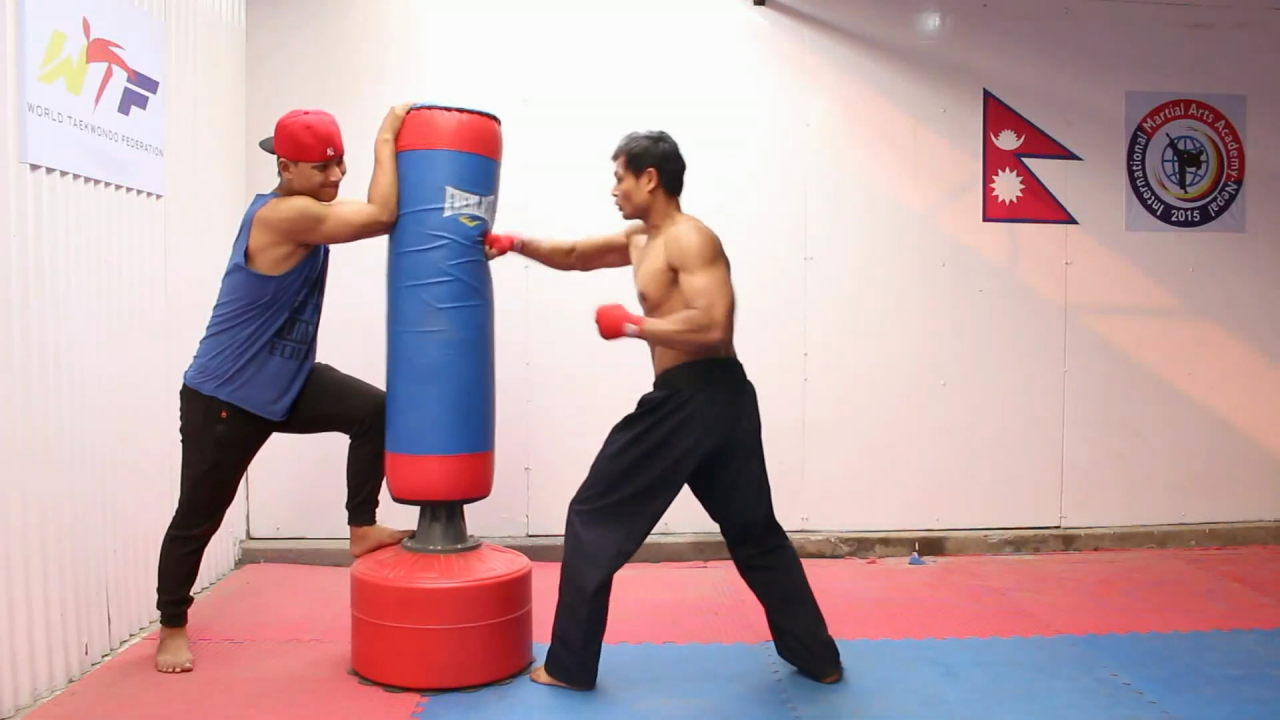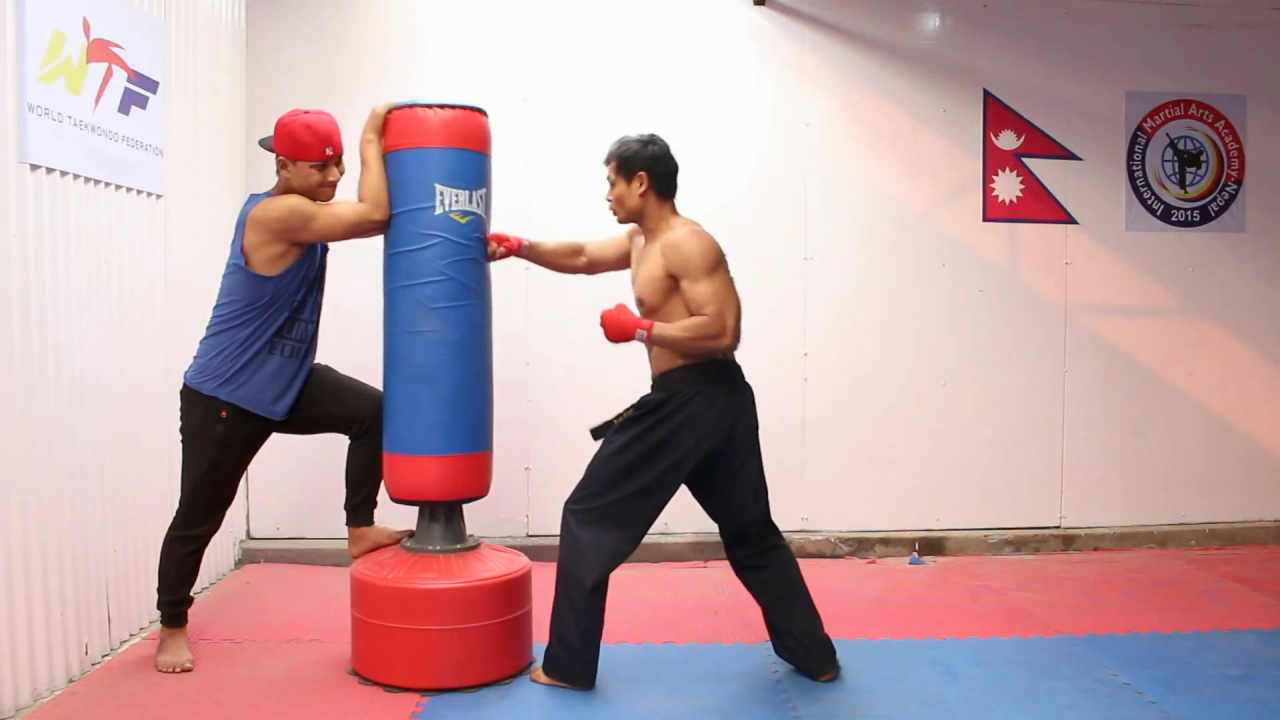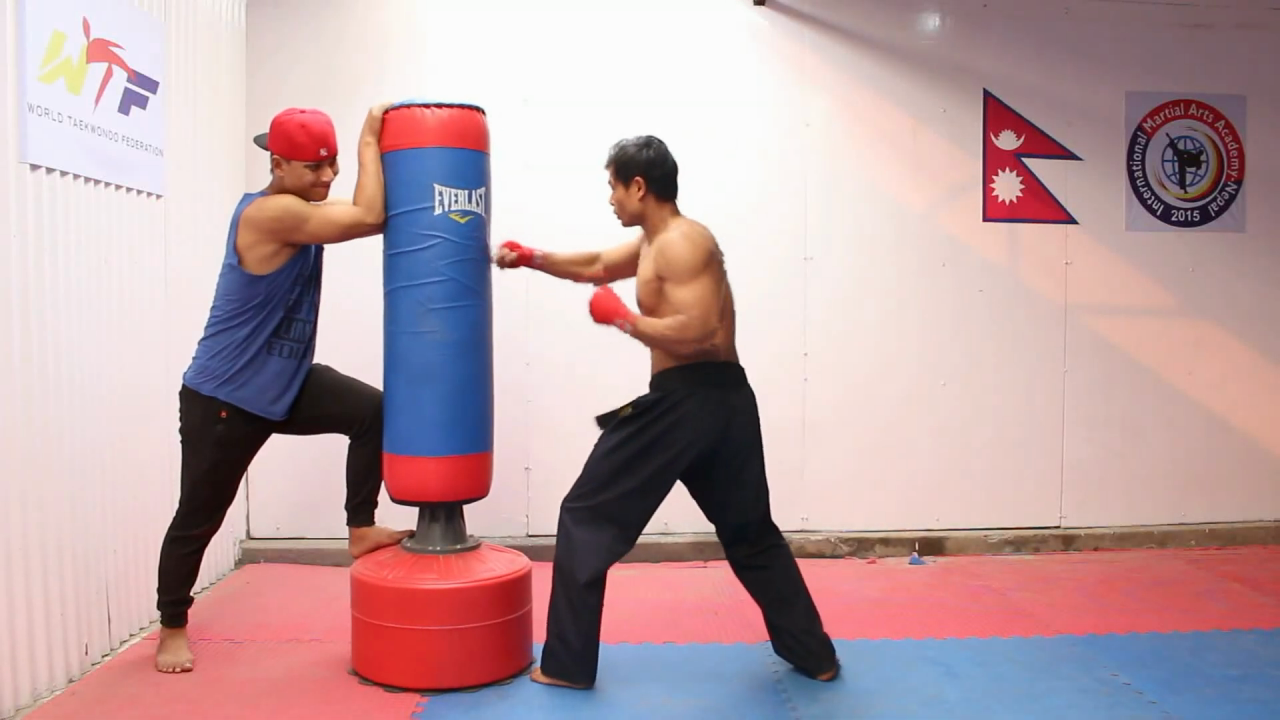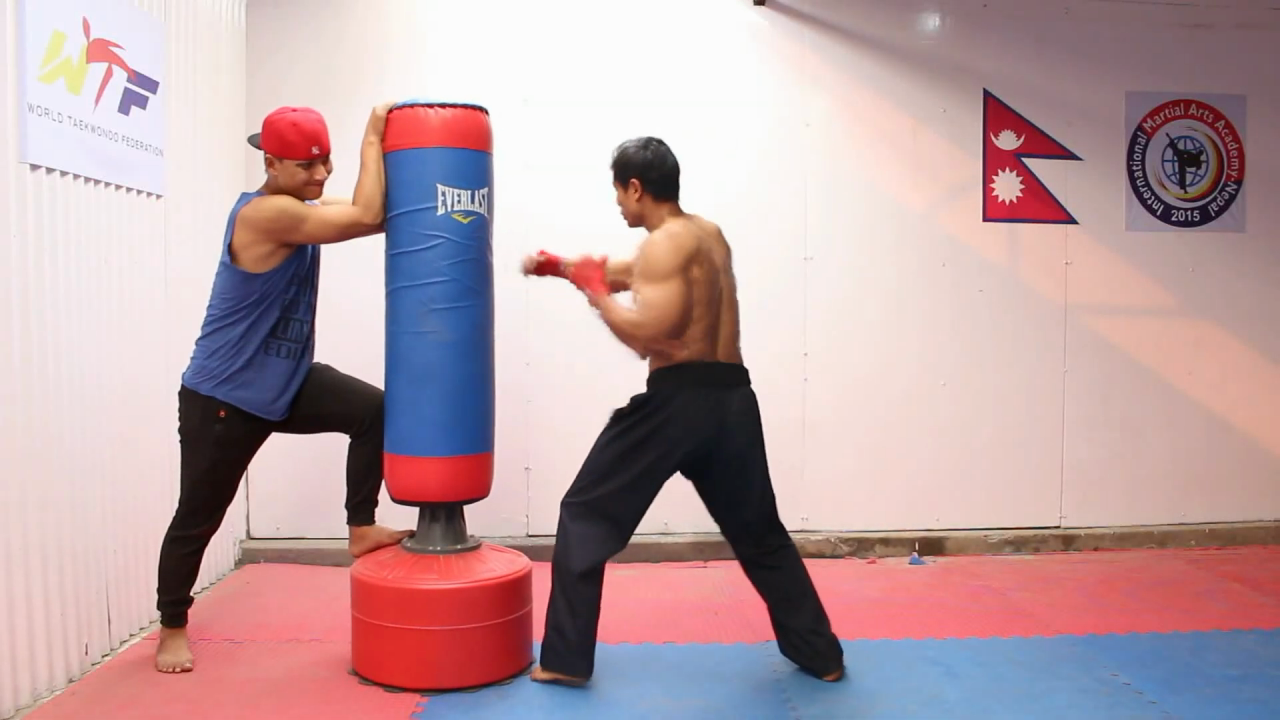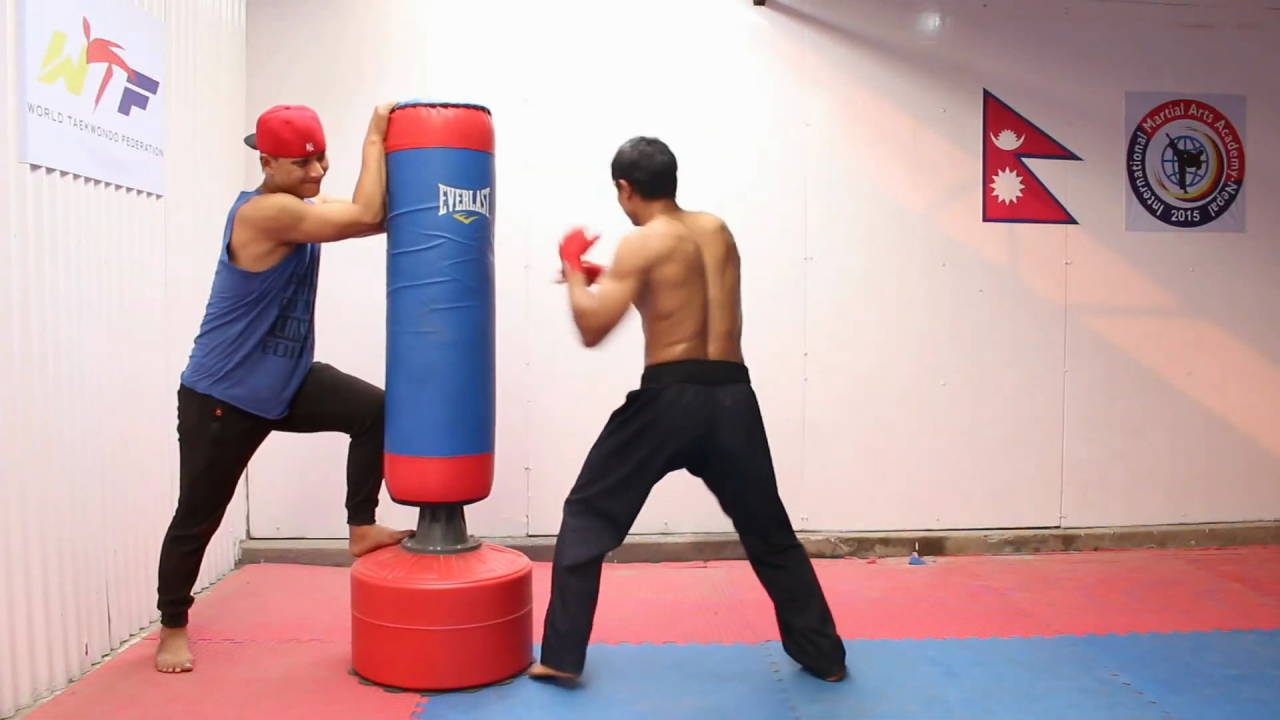
dt=0.2s
person 1, frame 1
left shoulder: (311, 209)
right shoulder: (282, 215)
left elbow: (380, 216)
right elbow: (380, 216)
right wrist: (387, 138)
left hip: (288, 382)
right hip: (223, 395)
left knee: (374, 411)
right knee: (199, 517)
left ankle: (361, 529)
right ankle: (172, 628)
person 1, frame 2
left shoulder: (309, 209)
right shoulder: (275, 214)
left elbow: (372, 217)
right elbow: (373, 214)
right wrist: (371, 139)
left hip: (288, 383)
right hip: (224, 395)
left knee: (372, 412)
right knee: (199, 517)
left ankle: (360, 530)
right ankle: (173, 628)
person 1, frame 3
left shoulder: (305, 209)
right shoulder: (268, 214)
left elbow: (371, 217)
right elbow: (367, 218)
right wrist: (370, 141)
left hip: (287, 383)
right hip: (223, 396)
left knee: (373, 411)
right knee: (198, 518)
left ankle: (360, 530)
right ankle: (173, 628)
person 1, frame 4
left shoulder: (303, 208)
right shoulder: (264, 214)
left elbow: (374, 217)
right elbow: (364, 217)
right wrist: (372, 140)
left hip: (286, 382)
right hip: (222, 396)
left knee: (373, 410)
right knee: (198, 517)
left ankle: (360, 529)
right ankle: (173, 629)
person 1, frame 5
left shoulder: (303, 205)
right shoulder: (264, 212)
left elbow: (374, 217)
right elbow: (364, 217)
right wrist: (374, 139)
left hip: (287, 381)
right hip: (221, 394)
left knee: (373, 409)
right knee: (198, 517)
left ankle: (361, 528)
right ankle: (173, 628)
person 2, frame 1
left shoulder: (690, 239)
right shoulder: (643, 239)
left elbow: (712, 328)
right elbow: (577, 254)
left wrist: (630, 325)
right wrist: (517, 244)
left hip: (690, 401)
right hip: (724, 398)
left knee: (594, 520)
right knee: (755, 532)
left ankle: (570, 666)
right ankle: (817, 656)
person 2, frame 2
left shoulder: (688, 243)
right shoulder: (642, 241)
left elbow: (722, 332)
right elbow: (582, 256)
left wrist: (639, 328)
right wrist: (520, 246)
left hip: (689, 403)
right hip: (719, 403)
left knee: (589, 520)
right knee: (752, 535)
left ankle: (568, 666)
right ankle: (815, 655)
person 2, frame 3
left shoulder: (681, 244)
right shoulder: (656, 240)
left elbow: (698, 335)
right elbow: (598, 266)
left wrist: (620, 316)
right wrist: (531, 258)
left hip: (684, 402)
right hip: (726, 401)
left knee: (586, 519)
right knee: (752, 535)
left ankle: (567, 664)
right ankle: (814, 655)
person 2, frame 4
left shoulder: (665, 244)
right shoulder: (706, 233)
left elbow: (647, 335)
right elbow: (629, 272)
left wrist: (594, 290)
right wrist: (562, 265)
left hip: (677, 400)
right hip: (732, 399)
left knee: (585, 516)
right knee: (760, 534)
left ankle: (565, 659)
right ankle: (820, 655)
person 2, frame 5
left shoulder: (643, 243)
right shoulder: (717, 230)
left elbow: (593, 329)
left wrist: (574, 266)
right wrist: (602, 273)
left hip: (669, 398)
right hip: (732, 396)
left knee: (587, 517)
right knee: (769, 532)
left ankle: (562, 655)
right ankle: (824, 654)
